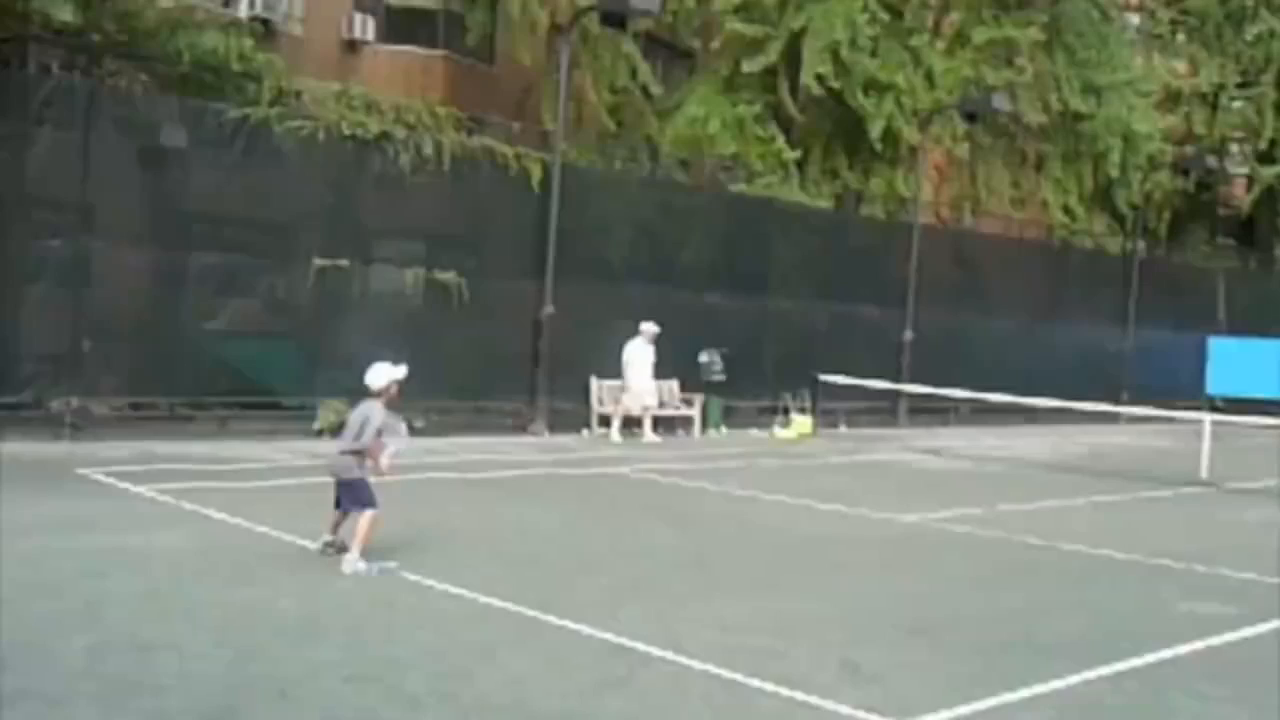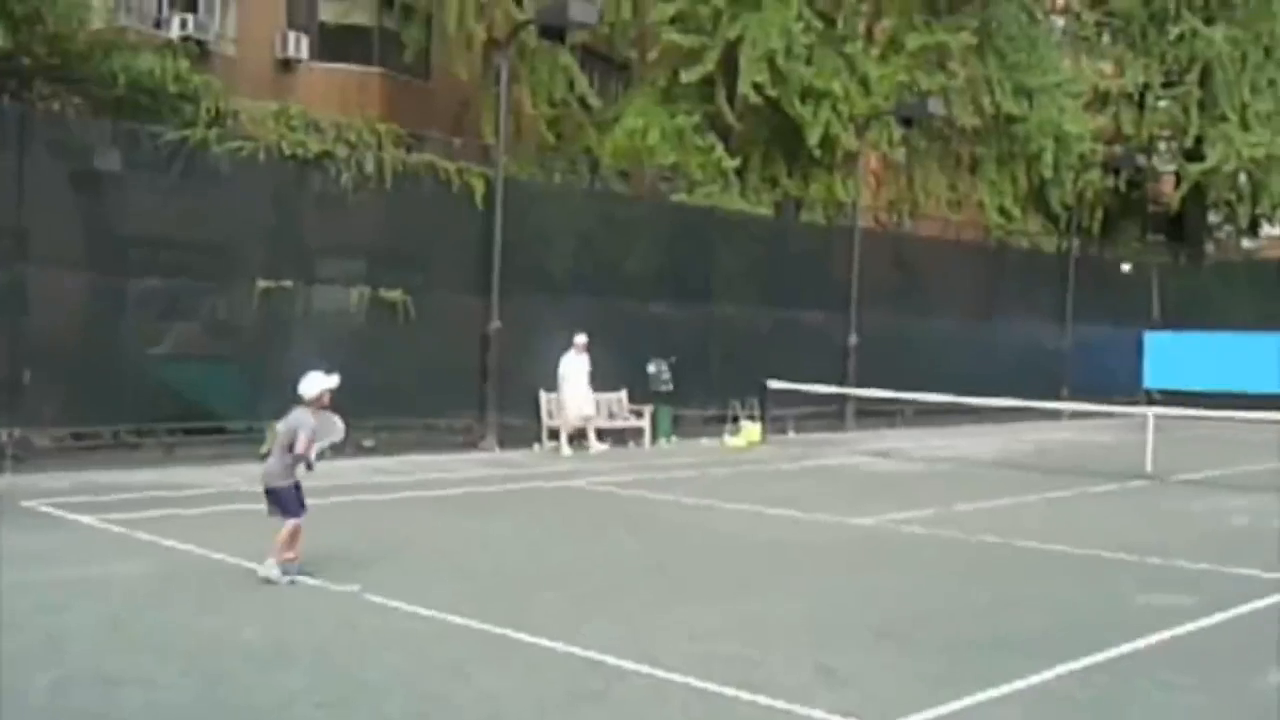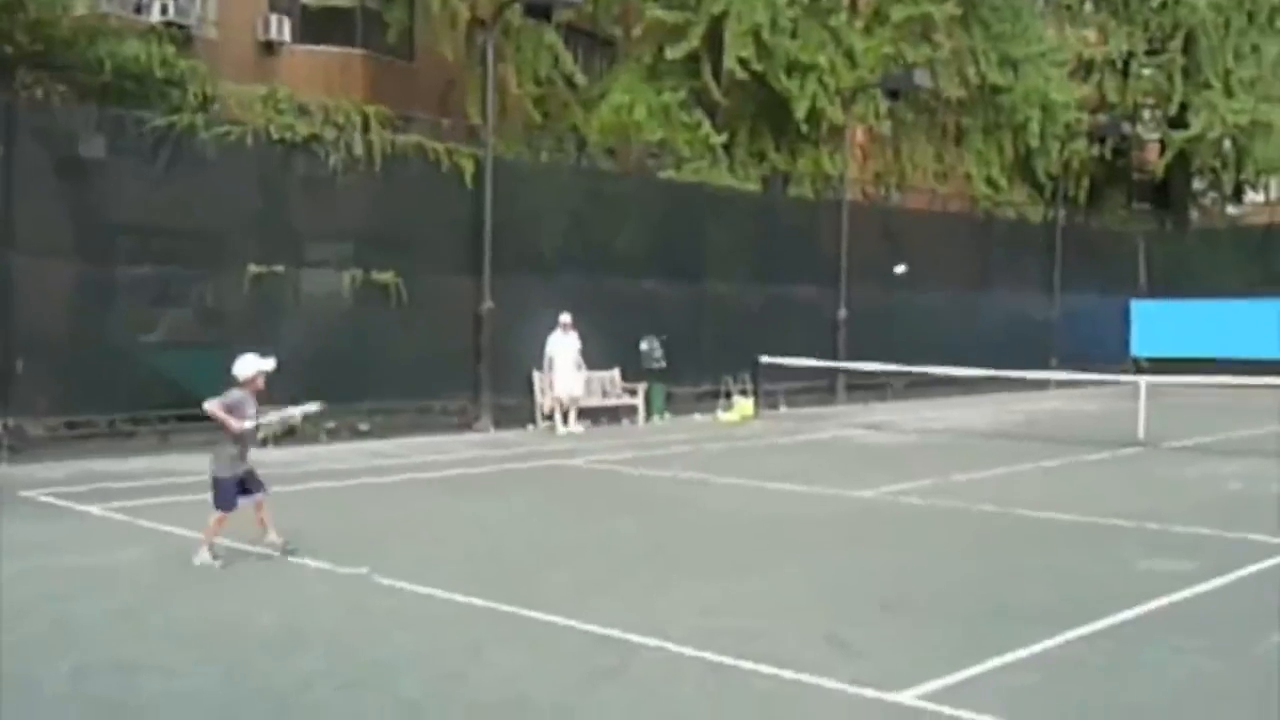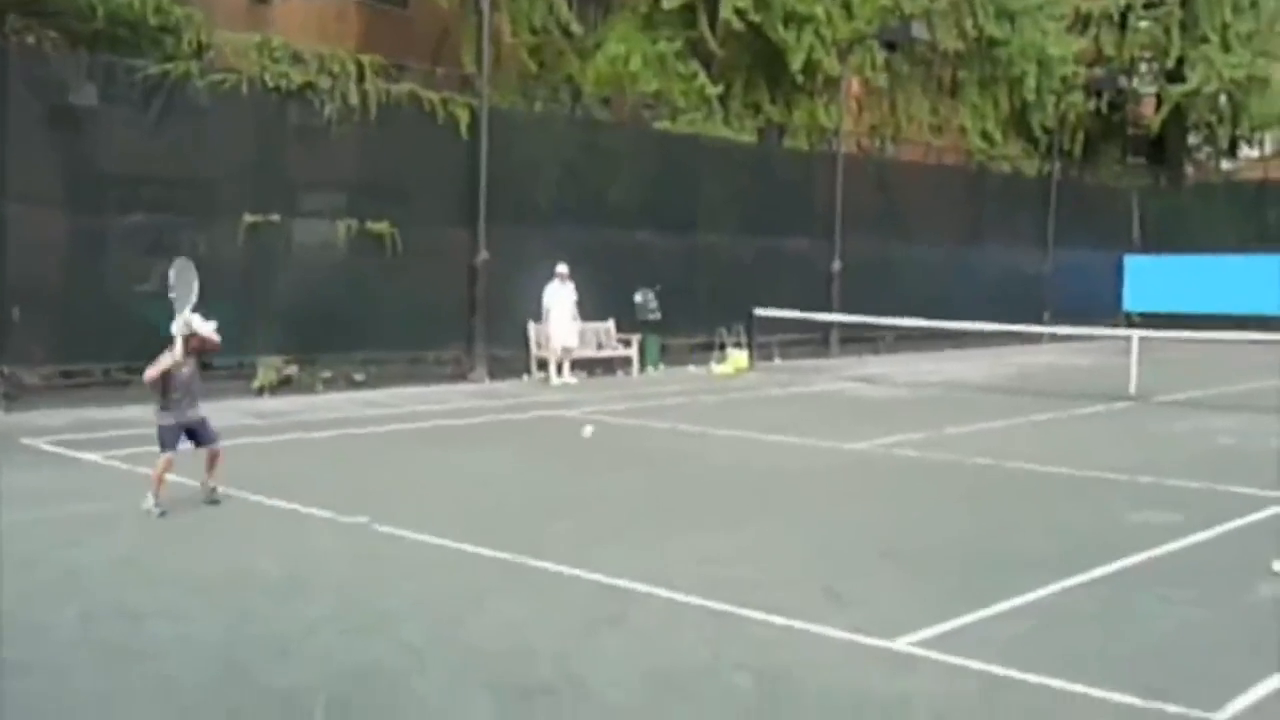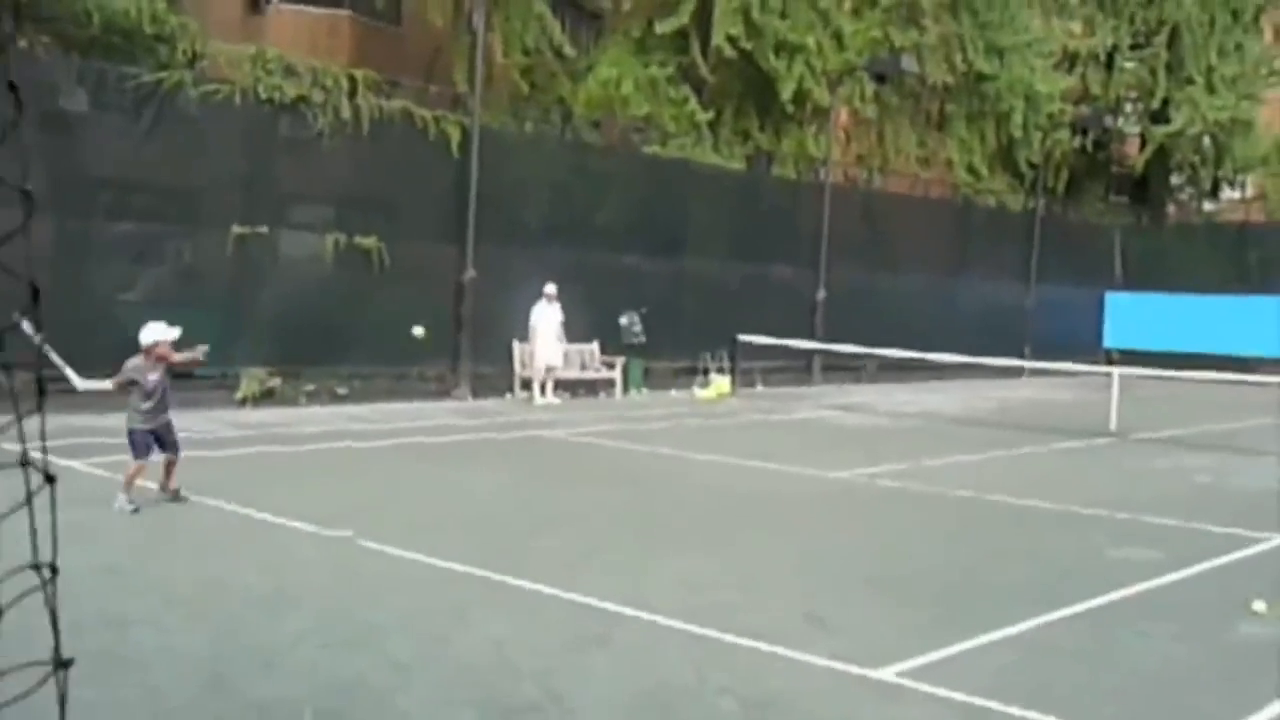
dt=0.4s
person 1, frame 1
left shoulder: (366, 405)
right shoulder: (378, 412)
right elbow: (367, 442)
left wrist: (378, 453)
right wrist: (378, 462)
left hip: (342, 463)
right hip: (350, 467)
left knee: (345, 506)
right knee: (369, 510)
left ankle: (329, 540)
right ankle: (353, 559)
person 1, frame 2
left shoulder: (300, 413)
right shoulder: (308, 421)
left elbow: (279, 429)
right elbow: (300, 450)
right wrist: (309, 456)
left hip: (285, 474)
right hip: (279, 476)
left knee: (299, 515)
right knee: (293, 520)
left ankle: (290, 559)
right ankle: (271, 566)
person 1, frame 3
left shoulder: (249, 398)
right shoulder: (236, 397)
right elbow: (208, 406)
right wrist: (229, 421)
left hip: (241, 464)
right hip: (225, 466)
left knee: (259, 498)
right knee: (224, 511)
left ankle: (272, 538)
right ankle: (204, 553)
person 1, frame 4
left shoulder: (194, 349)
right shoulder: (168, 356)
left elbow: (215, 340)
right elbow: (147, 377)
left wrist: (194, 327)
right wrist: (171, 361)
left hip: (193, 414)
right hip: (169, 417)
left knee: (214, 448)
right knee: (167, 457)
left ankle: (208, 485)
right ankle: (152, 499)
person 1, frame 5
left shoulder: (167, 360)
right shoulder: (133, 366)
left elbow: (183, 358)
right elbow: (116, 384)
left wrist: (196, 354)
left hip: (161, 419)
right hip: (139, 422)
left knee: (173, 455)
right knee: (140, 462)
left ankle: (168, 487)
right ankle: (124, 497)
